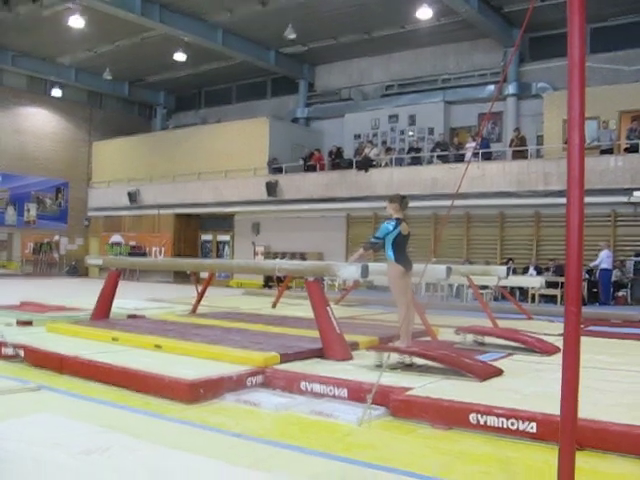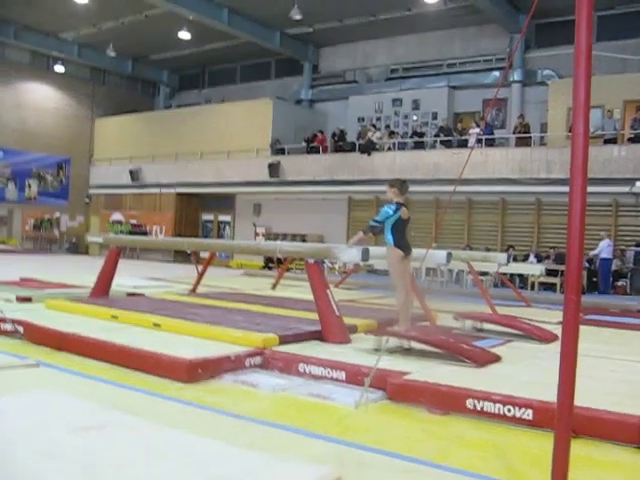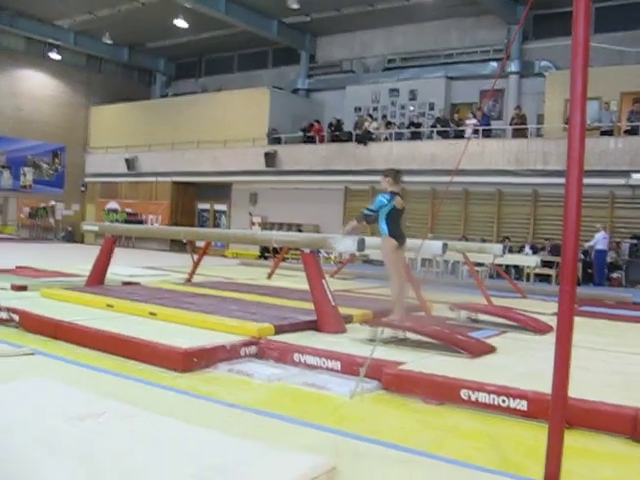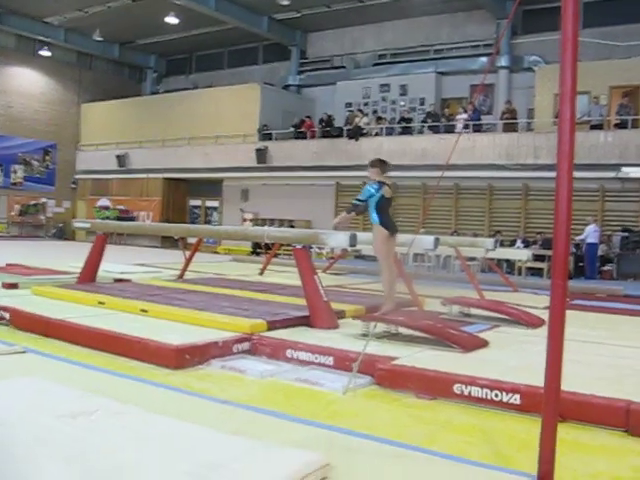
dt=0.1s
person 1, frame 1
left shoulder: (390, 224)
right shoulder: (403, 224)
left elbow: (375, 241)
right elbow: (385, 243)
left wrist: (359, 254)
right wrist: (366, 252)
left hip: (396, 265)
right hip: (405, 264)
left knee: (401, 303)
right knee: (407, 303)
left ankle: (403, 339)
right ankle: (407, 338)
person 1, frame 2
left shoulder: (391, 207)
right shoulder: (403, 208)
left elbow: (374, 224)
right elbow: (383, 227)
left wrist: (358, 237)
right wrist: (364, 237)
left hip: (396, 249)
right hip: (404, 248)
left knee: (401, 288)
right knee: (405, 287)
left ankle: (403, 323)
right ankle: (405, 321)
person 1, frame 3
left shoulder: (385, 197)
right shoulder: (398, 198)
left elbow: (368, 213)
right elbow: (378, 216)
left wrist: (351, 225)
right wrist: (358, 224)
left hip: (390, 239)
right hip: (398, 238)
left knee: (395, 277)
right knee: (399, 276)
left ankle: (397, 313)
right ankle: (399, 311)
person 1, frame 4
left shoulder: (372, 186)
right shoulder: (386, 187)
left elbow: (356, 203)
right elbow: (367, 205)
left wrist: (340, 217)
right wrist: (348, 217)
left hip: (381, 228)
right hip: (390, 227)
left knee: (386, 266)
right knee: (389, 266)
left ankle: (388, 303)
right ankle: (390, 301)
